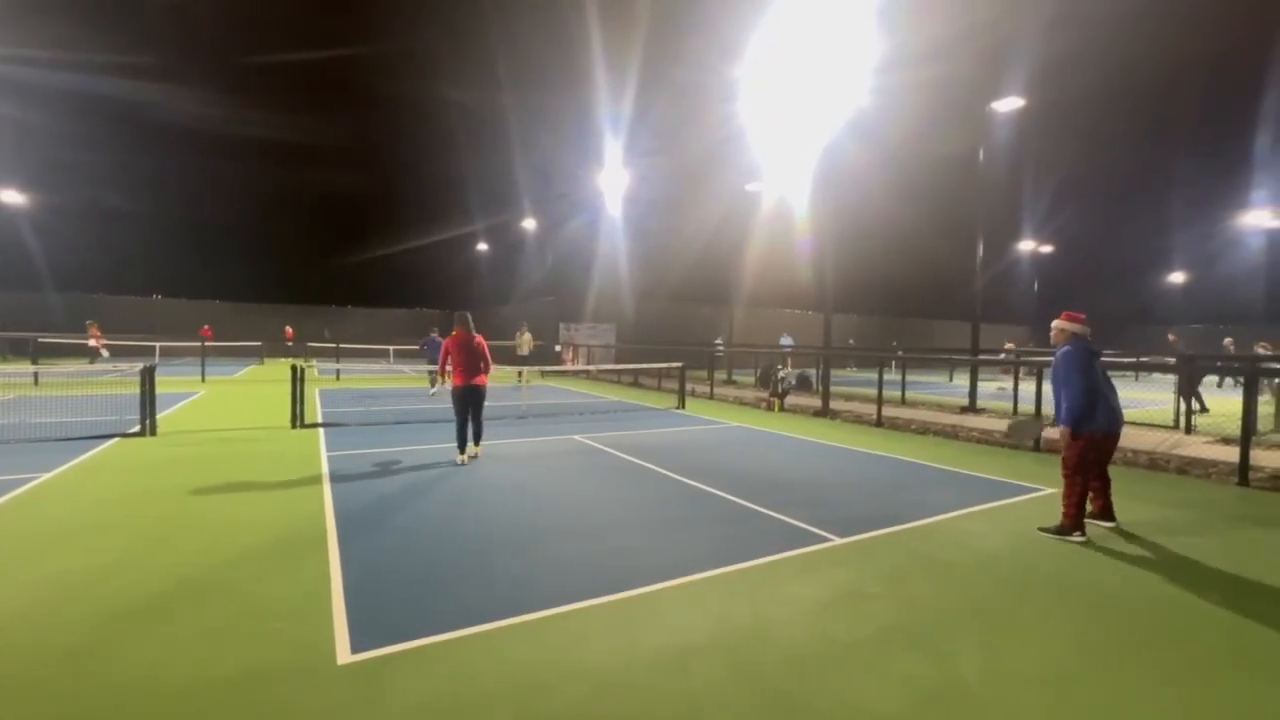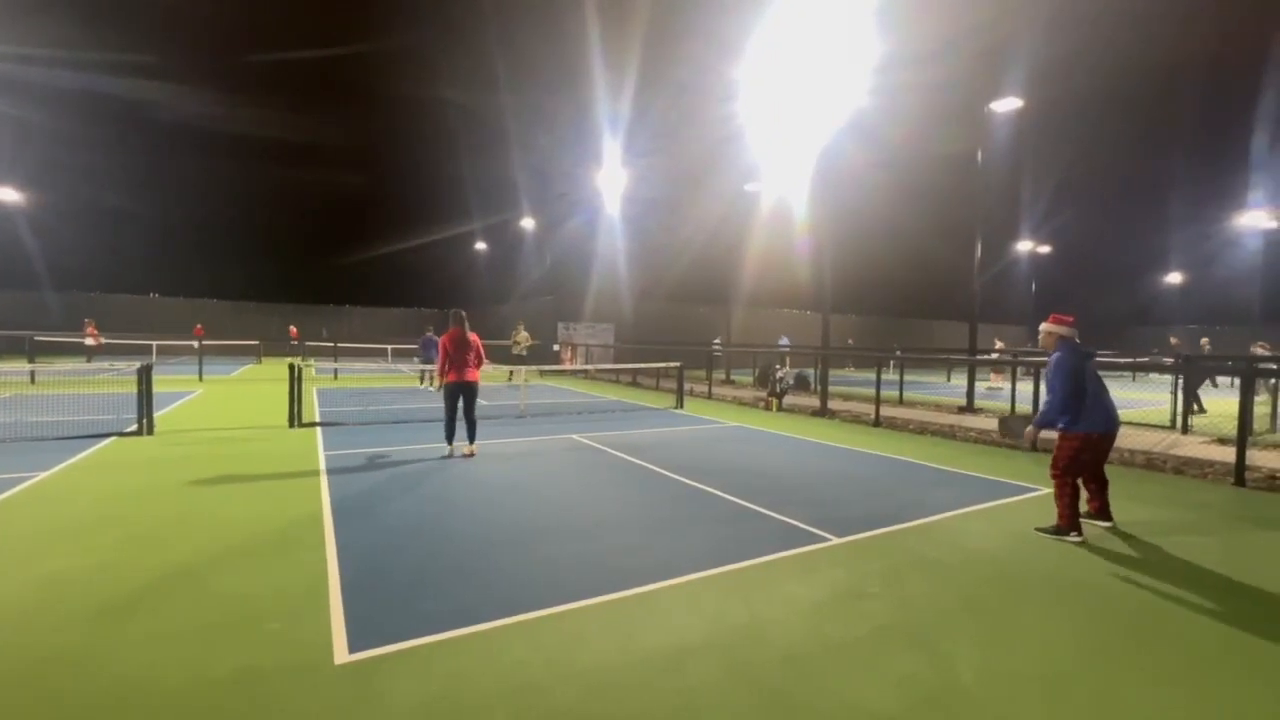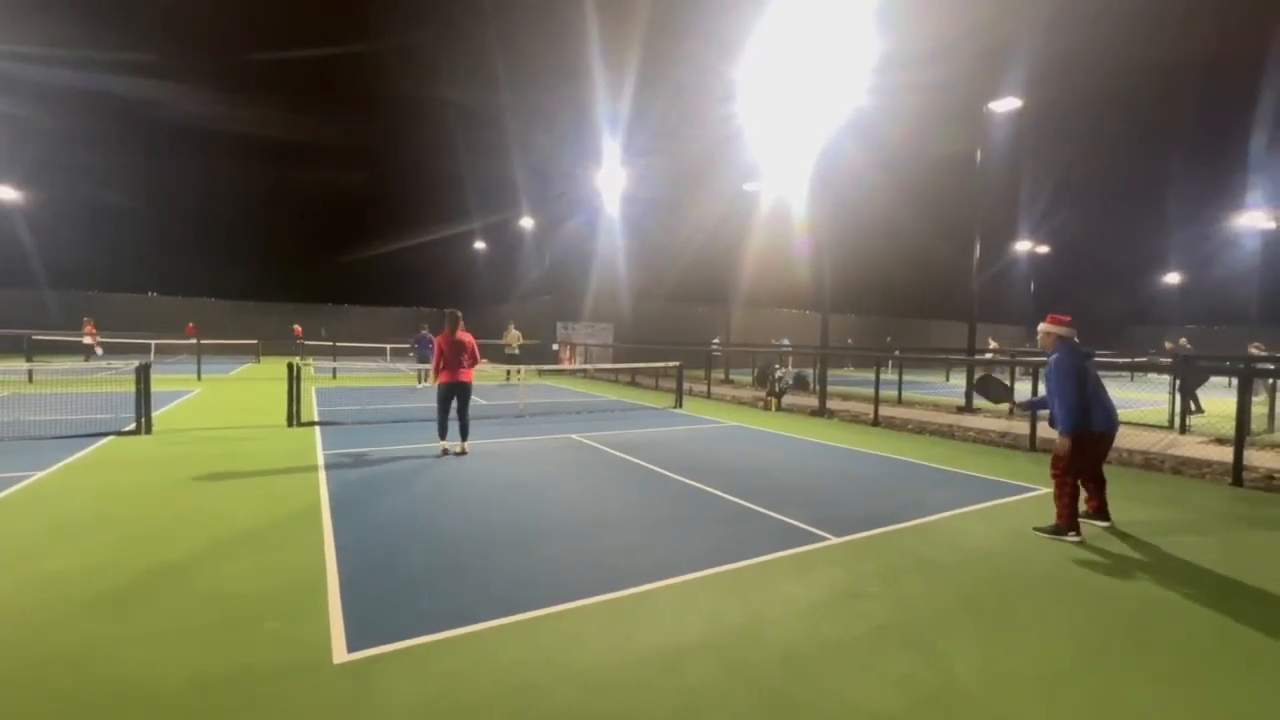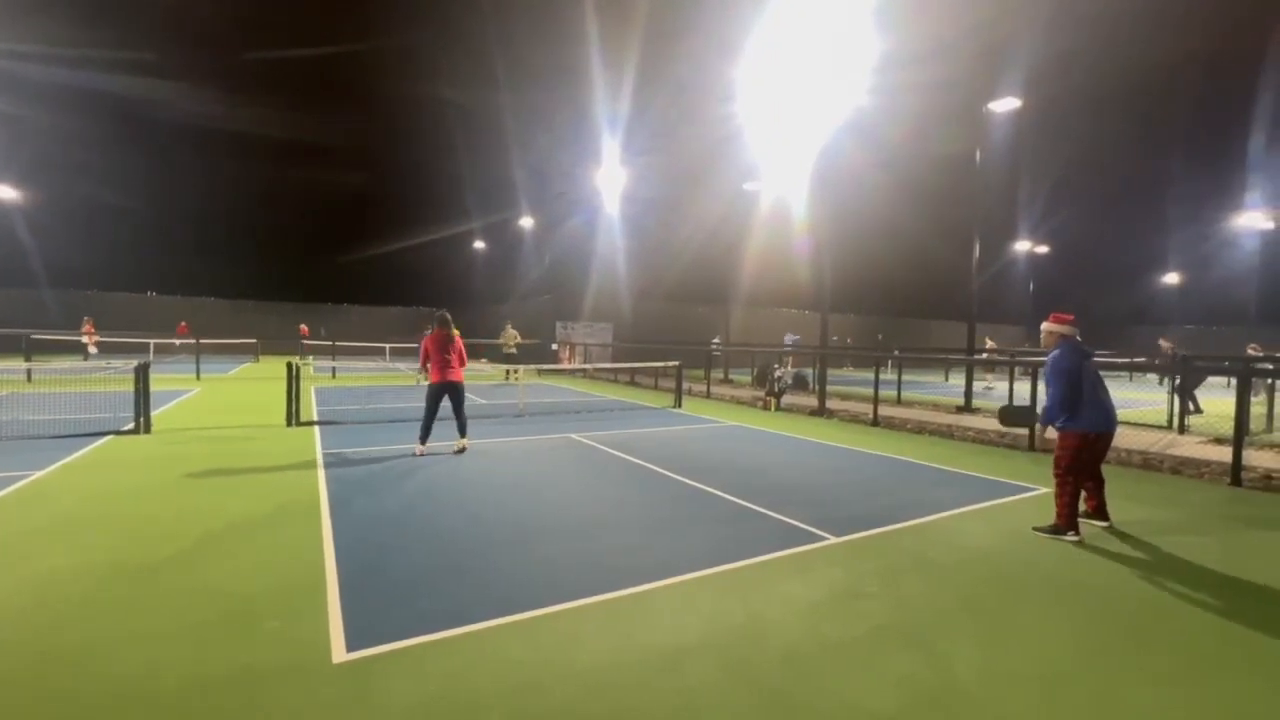
dt=0.4s
person 1, frame 1
left shoulder: (1067, 354)
right shoulder: (1086, 355)
left elbow: (1074, 392)
left wrist: (1066, 423)
right wrist: (1065, 418)
left hip: (1088, 425)
right hip: (1108, 422)
left knee: (1074, 473)
right knee: (1095, 469)
left ankle: (1072, 526)
right ankle: (1103, 512)
person 1, frame 2
left shoulder: (1061, 359)
right shoulder: (1076, 357)
left elbow: (1057, 399)
left wrist: (1037, 425)
right wrist: (1047, 421)
left hip: (1084, 427)
right hip: (1104, 423)
left knee: (1063, 473)
right knee: (1092, 470)
left ankle: (1068, 527)
right ankle: (1100, 512)
person 1, frame 3
left shoulder: (1060, 360)
right shoulder: (1073, 357)
left elbow: (1067, 399)
right elbow: (1059, 396)
left wrist: (1064, 432)
right wrist: (1031, 404)
left hip: (1086, 427)
right hip: (1103, 423)
left knee: (1063, 472)
right knee: (1089, 469)
left ankle: (1067, 526)
right ankle: (1098, 512)
person 1, frame 4
left shoulder: (1059, 358)
right shoulder: (1078, 356)
left elbow: (1057, 397)
left wrist: (1043, 421)
right wrist: (1050, 418)
left hip: (1081, 426)
right hip: (1101, 422)
left knee: (1065, 473)
right knee: (1088, 469)
left ankle: (1066, 526)
right ankle: (1097, 511)
